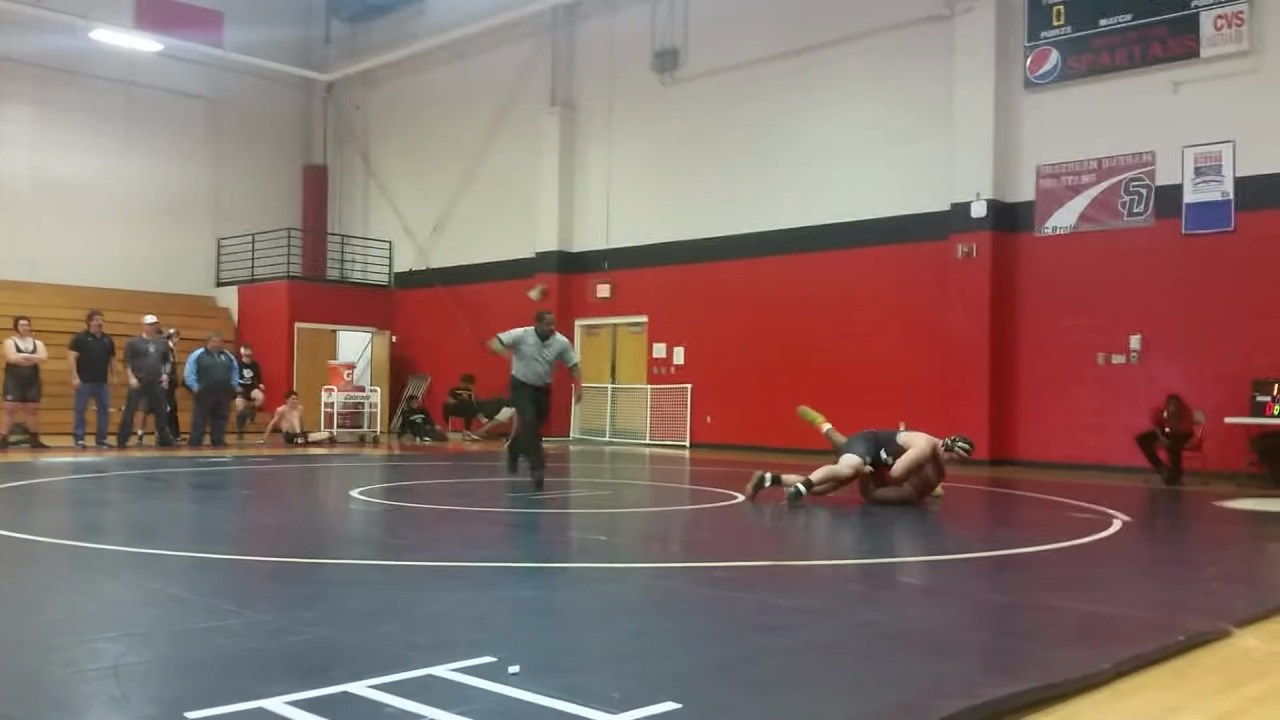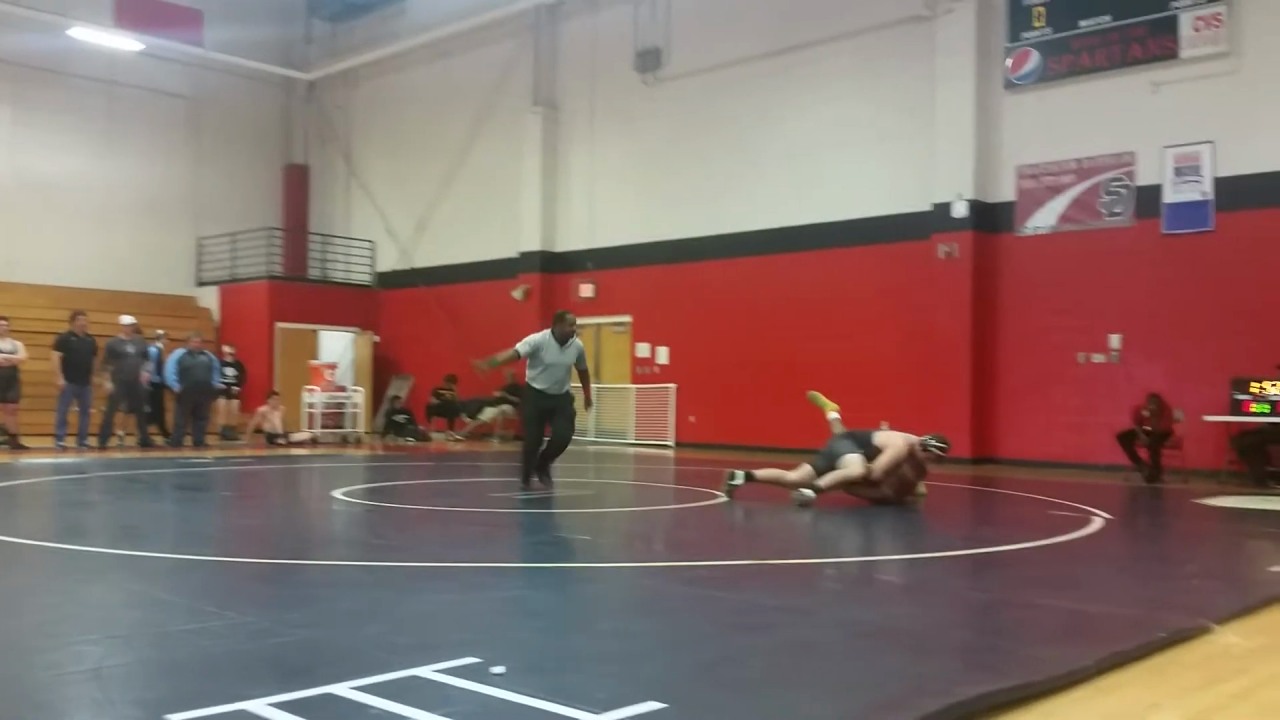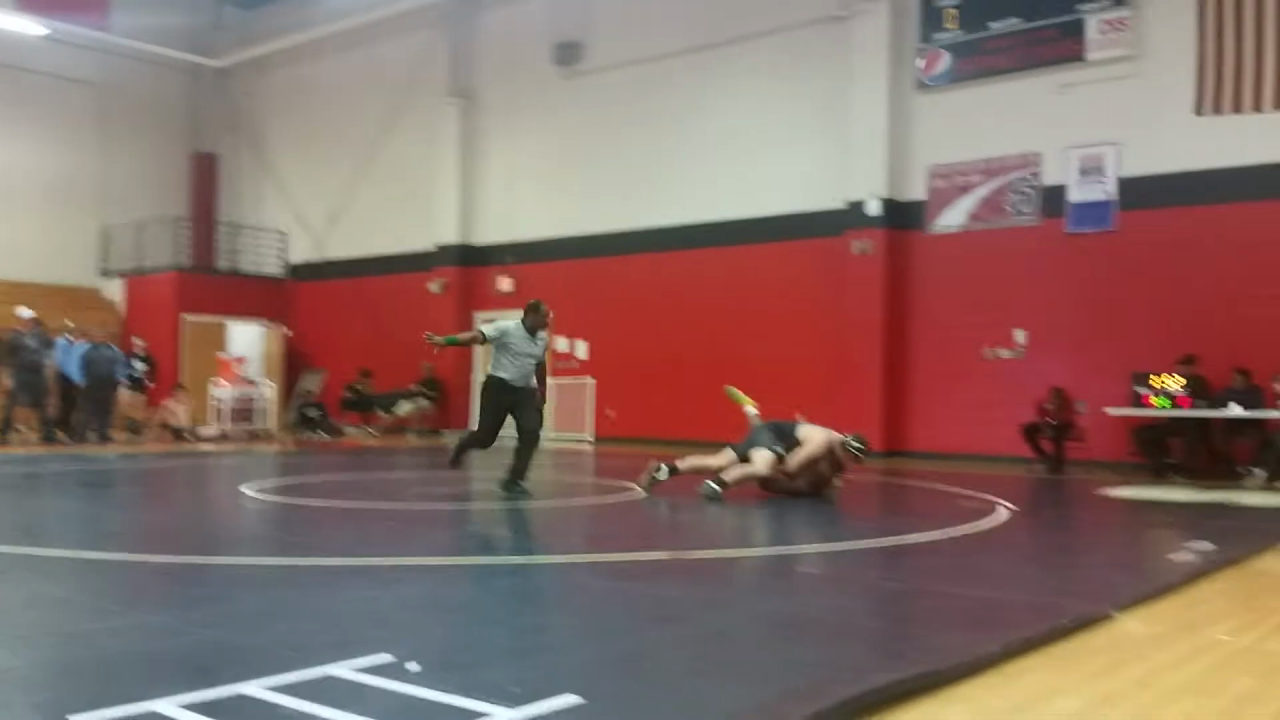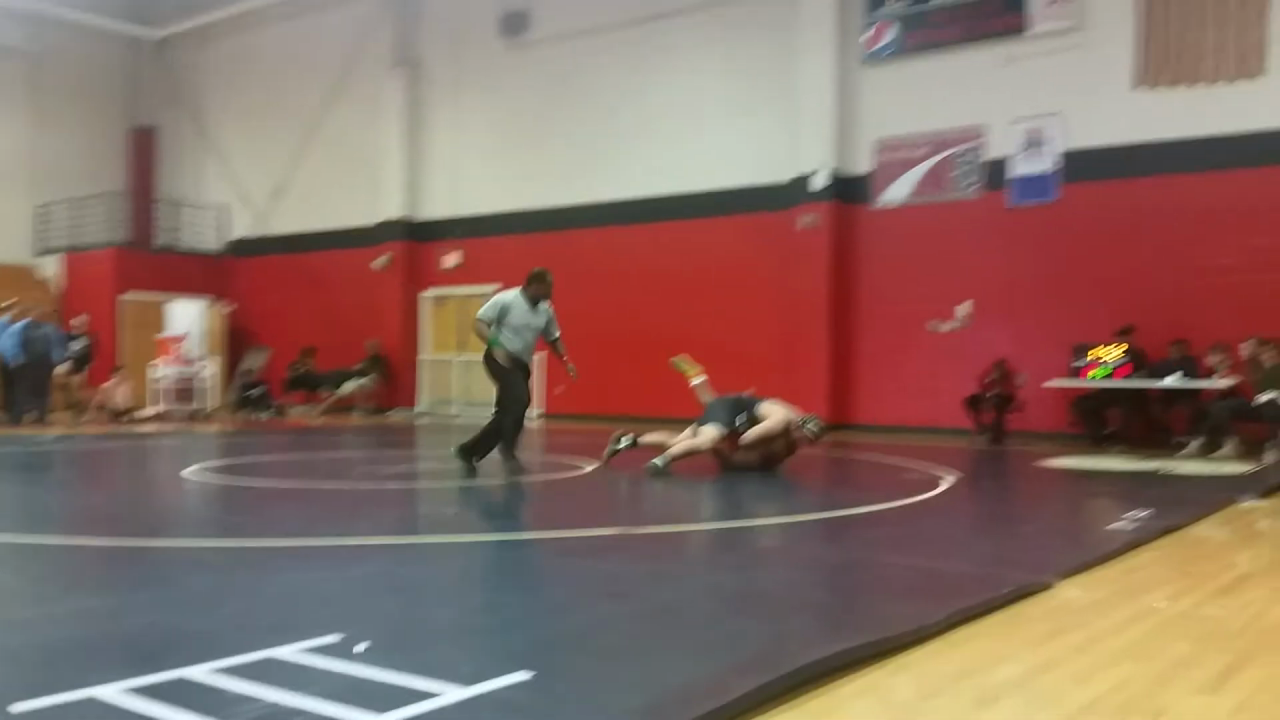
dt=0.2s
person 1, frame 1
left shoulder: (938, 454)
right shoulder: (925, 448)
right elbow: (896, 473)
left hip: (873, 453)
right hip: (866, 444)
left knee: (817, 487)
right knee: (847, 469)
left ankle: (768, 479)
right ankle: (801, 486)
person 1, frame 2
left shoulder: (917, 449)
right shoulder: (902, 447)
right elbow: (875, 474)
left hip: (851, 449)
right hip: (844, 443)
left knee: (792, 478)
right knee: (858, 471)
left ankle: (740, 476)
right ankle: (810, 490)
person 1, frame 3
left shoulder: (837, 442)
right shoulder: (822, 444)
right elbow: (790, 467)
left hip: (774, 436)
right hip: (768, 434)
left knee: (717, 463)
right knee: (764, 469)
left ankle: (664, 470)
right ankle: (717, 483)
person 1, frame 4
left shoulder: (794, 420)
right shoulder: (782, 422)
right elbow: (745, 440)
left hip: (734, 413)
right hip: (727, 409)
left knee: (677, 442)
right knee: (707, 442)
left ankle: (628, 441)
right ankle: (661, 460)
person 2, frame 1
left shoulder: (561, 342)
right shoulder: (521, 335)
left elbow: (573, 366)
right elbow: (494, 343)
left wrist: (577, 387)
right wrist: (501, 351)
left hip: (542, 388)
right hip: (521, 386)
left knee: (532, 427)
right knee: (528, 422)
left ankle: (514, 450)
right ankle: (537, 468)
person 2, frame 2
left shoulder: (577, 346)
right shoulder: (538, 340)
left elbow: (583, 370)
right elbow: (515, 353)
left wrist: (587, 395)
right wrist: (489, 364)
left hip: (561, 397)
right hip: (536, 393)
left knee: (563, 435)
right knee: (533, 440)
left ankle: (542, 466)
right ankle: (526, 477)
person 2, frame 3
left shoulder: (543, 338)
right shoulder: (506, 329)
right elbow: (477, 336)
left wrist: (542, 392)
right wrist: (445, 341)
left hip: (525, 391)
right hip: (498, 386)
left knee: (531, 433)
right knee: (485, 437)
left ankle: (513, 481)
right ankle: (462, 447)
person 2, frame 4
left shoulder: (545, 309)
right shoulder: (505, 300)
left elbow: (554, 339)
right elbow: (480, 324)
left wrist: (567, 362)
right wrist: (496, 347)
left hip: (520, 364)
right hip: (501, 359)
left knee: (511, 408)
right knee: (520, 399)
left ankle: (468, 451)
right ankle: (507, 451)
